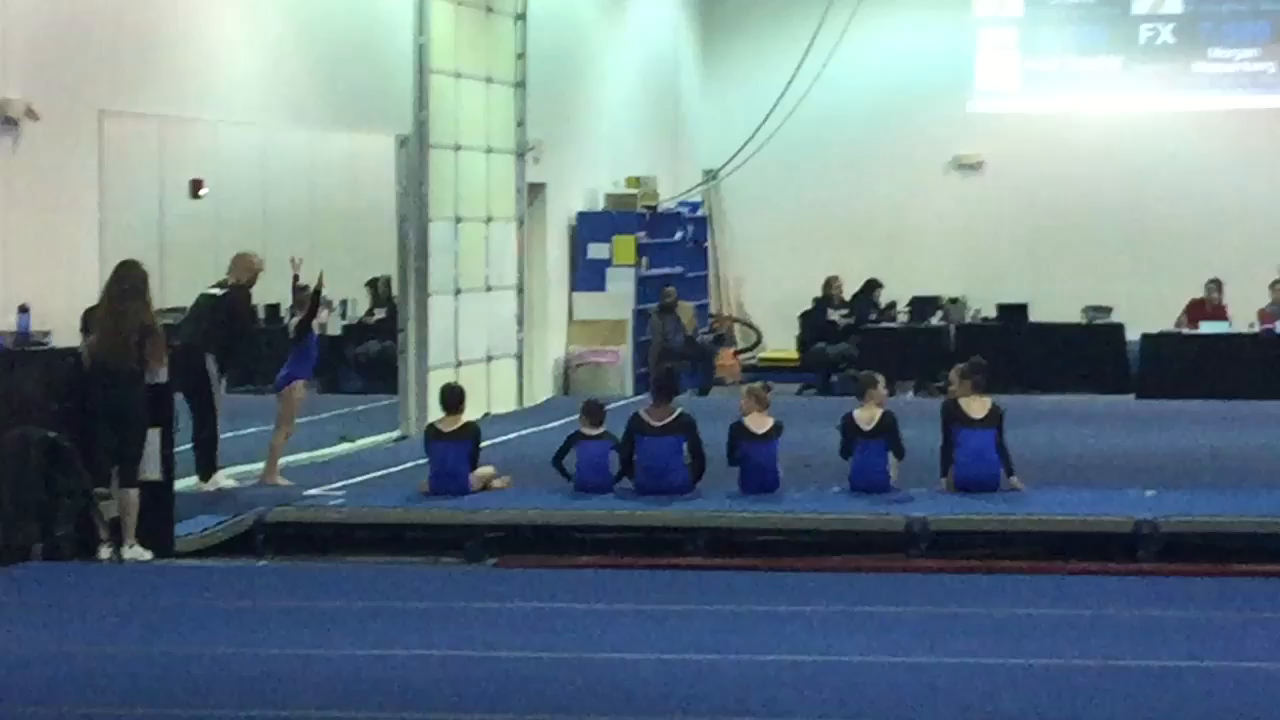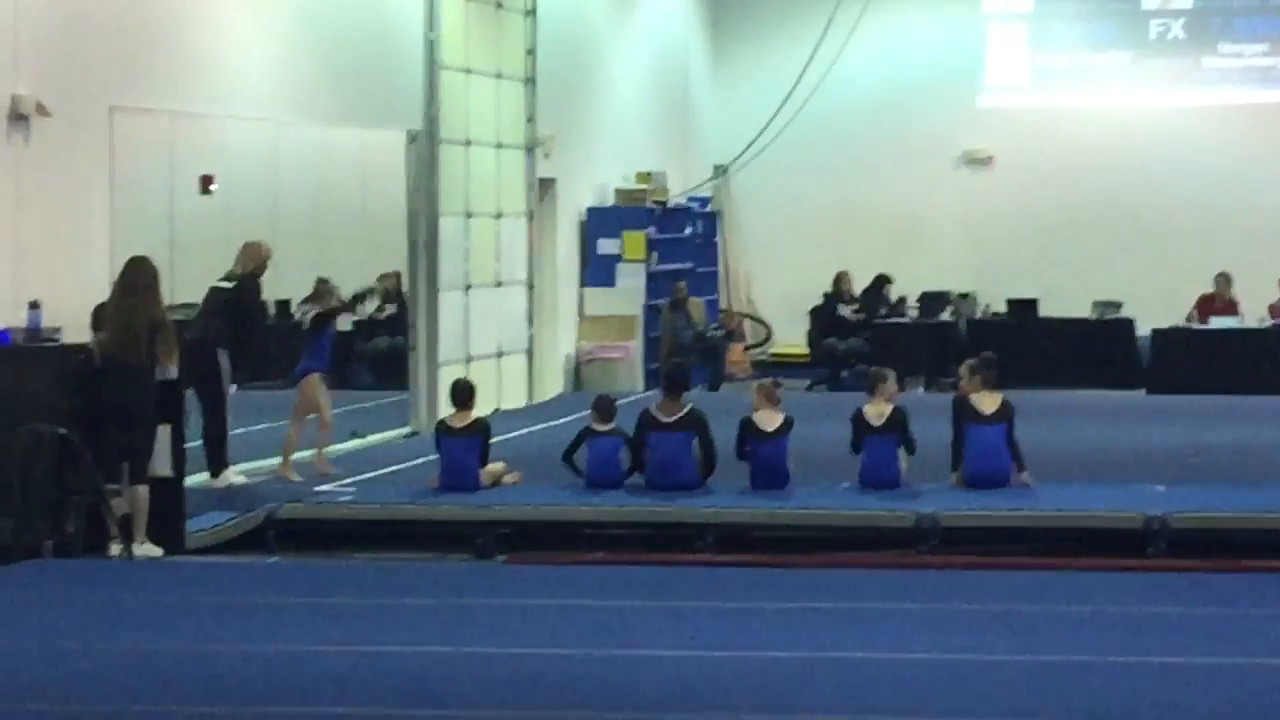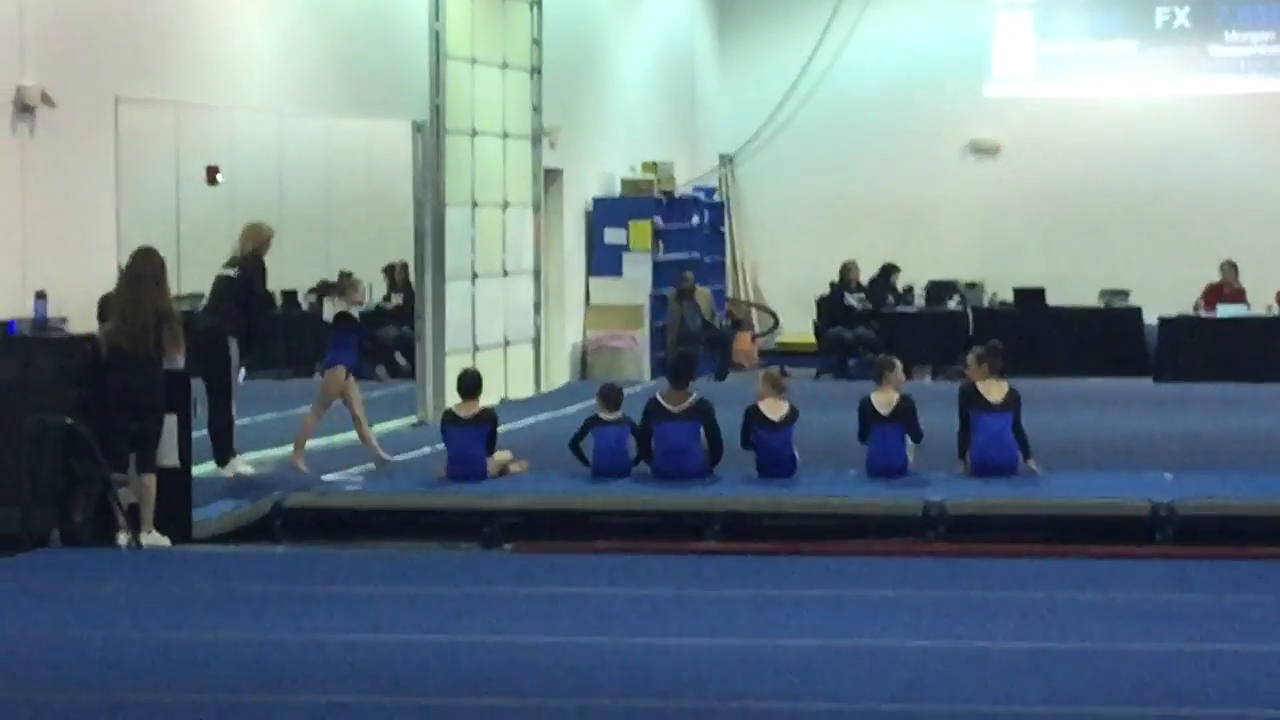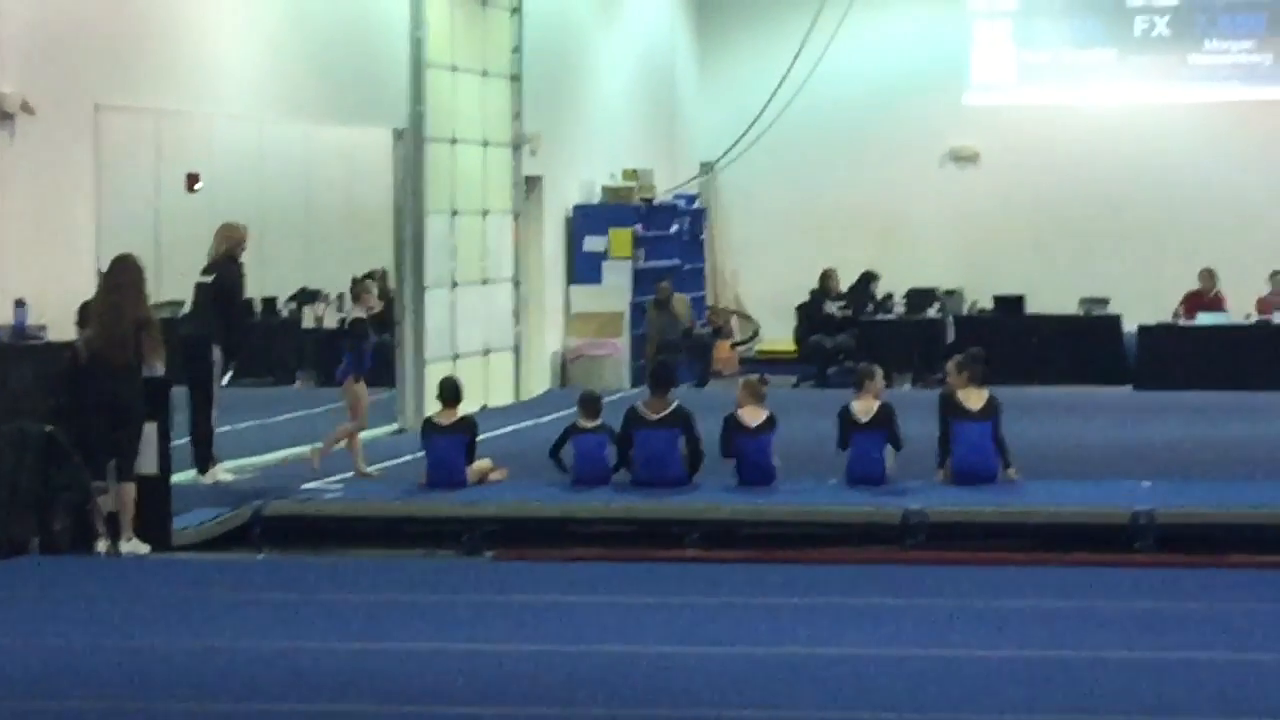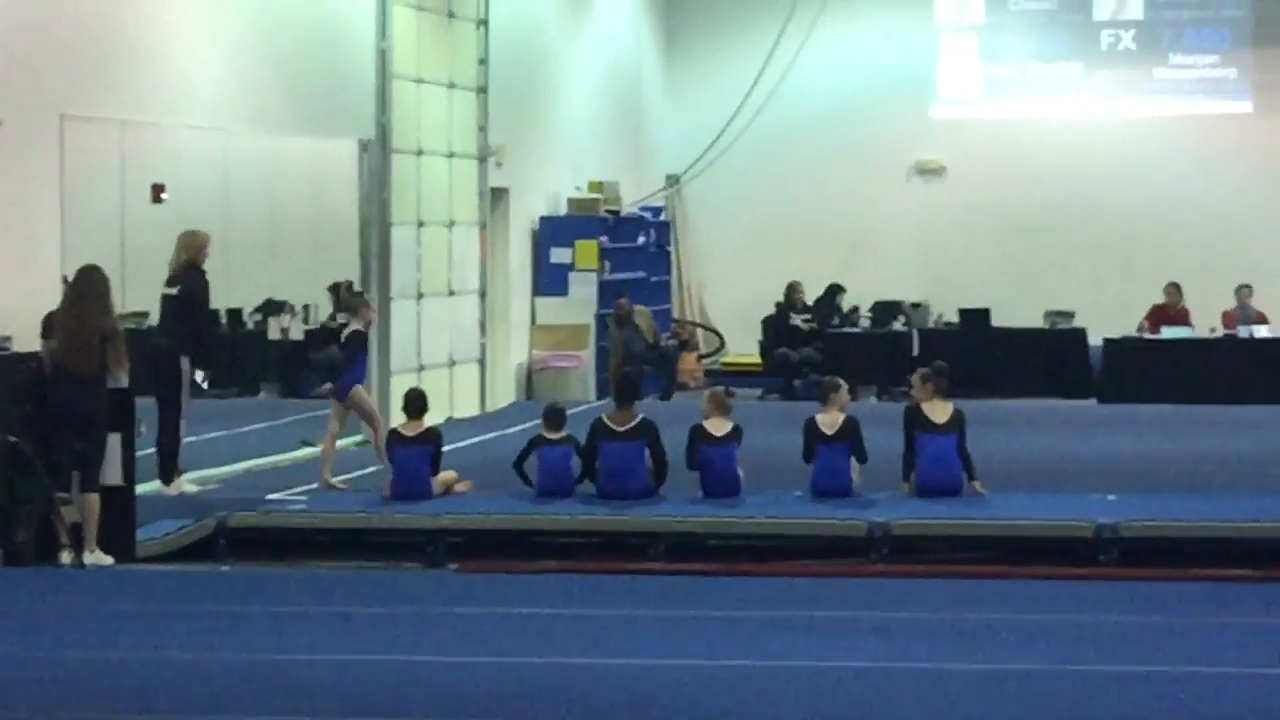
dt=0.2s
person 1, frame 1
left shoulder: (93, 317)
right shoulder: (144, 321)
left elbow: (87, 360)
right elbow: (156, 365)
left hip: (99, 399)
right hip: (131, 400)
left knee: (99, 473)
right knee: (129, 473)
left ankle: (104, 543)
right ankle: (129, 544)
person 1, frame 2
left shoulder: (105, 314)
right shoulder: (155, 317)
left elbow: (98, 357)
right elbow: (167, 360)
left hip: (110, 396)
right hip: (142, 397)
left knee: (110, 469)
right knee: (139, 469)
left ankle: (114, 540)
right ankle: (140, 541)
person 1, frame 3
left shoulder: (112, 304)
right shoulder: (162, 308)
left elbow: (104, 348)
right elbow: (174, 351)
left hip: (116, 386)
right hip: (149, 386)
left knee: (117, 459)
right knee: (146, 459)
left ankle: (122, 529)
right ankle: (147, 530)
person 1, frame 4
left shoulder: (91, 311)
right shoulder: (140, 315)
left elbow: (83, 354)
right elbow: (153, 359)
left hip: (95, 394)
right hip: (128, 395)
left knee: (96, 466)
right knee: (126, 467)
left ankle: (100, 536)
right ankle: (127, 538)
person 1, frame 5
left shoulder: (56, 322)
right shoulder: (105, 326)
left elbow: (48, 364)
right elbow: (118, 369)
left hip: (60, 404)
right hip: (92, 405)
left knee: (60, 477)
right knee: (90, 477)
left ankle: (64, 547)
right ankle: (90, 549)
person 2, frame 1
left shoulder: (216, 289)
right shoulder: (240, 294)
right elbow: (242, 336)
left wrist: (223, 367)
right wrist: (226, 369)
left hip: (180, 350)
right hip: (199, 352)
left knee: (200, 414)
right knee: (210, 414)
left ankle: (207, 472)
right ankle: (209, 476)
person 2, frame 2
left shoulder: (226, 280)
right shoulder: (250, 284)
right elbow: (251, 327)
left hip: (194, 343)
right hip: (213, 347)
left knee: (210, 409)
right knee: (219, 410)
left ankle: (218, 467)
right ankle: (220, 471)
person 2, frame 3
left shoulder: (232, 264)
right shoulder: (255, 267)
right elbow: (257, 311)
left wrist: (244, 346)
right wrist: (248, 348)
left hip: (204, 330)
right hip: (224, 335)
left knee: (216, 398)
right knee: (226, 399)
left ankle: (225, 456)
right ankle: (226, 460)
person 2, frame 4
left shoulder: (210, 268)
right shoulder: (231, 270)
right elbow: (235, 315)
left wrist: (227, 351)
right wrist: (232, 353)
left hip: (190, 337)
right hip: (208, 342)
left knee: (198, 403)
right knee: (206, 405)
left ankle: (205, 463)
right ankle: (206, 467)
person 2, frame 5
left shoulder: (174, 278)
right shoulder: (196, 280)
right elbow: (202, 324)
left wrist: (197, 358)
right wrist: (204, 360)
left hip: (160, 349)
right hip: (178, 353)
left knee: (166, 415)
right knee: (176, 416)
left ankle: (169, 474)
right ankle: (170, 478)
person 3, frame 1
left shoulder: (299, 323)
right shoulder: (303, 325)
left elbow: (297, 298)
right elbow: (314, 301)
left wrist: (295, 274)
right wrist: (320, 278)
left hip: (289, 379)
right hip: (294, 381)
left knee: (285, 428)
right knee: (284, 429)
left ankle: (270, 470)
right ankle: (270, 475)
person 3, frame 2
left shoulder: (314, 316)
right shoulder: (319, 318)
left elbow: (343, 307)
right elbow: (346, 307)
right wrist: (373, 289)
left hip: (315, 374)
right hip: (310, 375)
left knee: (326, 420)
right knee: (297, 422)
left ankle: (320, 461)
right ankle: (285, 467)
person 3, frame 3
left shoulder: (343, 315)
right shoulder: (344, 316)
left elbow: (361, 341)
right elbow: (368, 338)
left hip: (344, 369)
right hip: (337, 369)
left knee: (358, 413)
right knee: (317, 413)
left ankle: (377, 453)
right ankle: (297, 455)
person 3, frame 4
left shoulder: (357, 320)
right shoulder: (360, 322)
right elbow: (358, 352)
right wrist: (358, 379)
left hip: (354, 375)
right hip: (353, 376)
left knee: (357, 422)
right knee: (358, 422)
left ankle: (358, 465)
right ankle: (321, 451)
person 3, frame 5
left shoulder: (347, 333)
right shoulder: (359, 335)
right elbow: (348, 359)
right wrist: (333, 383)
left hip: (342, 388)
right hip: (350, 388)
left knee: (332, 434)
right knee: (378, 426)
left ankle: (326, 476)
right ankle: (387, 465)
